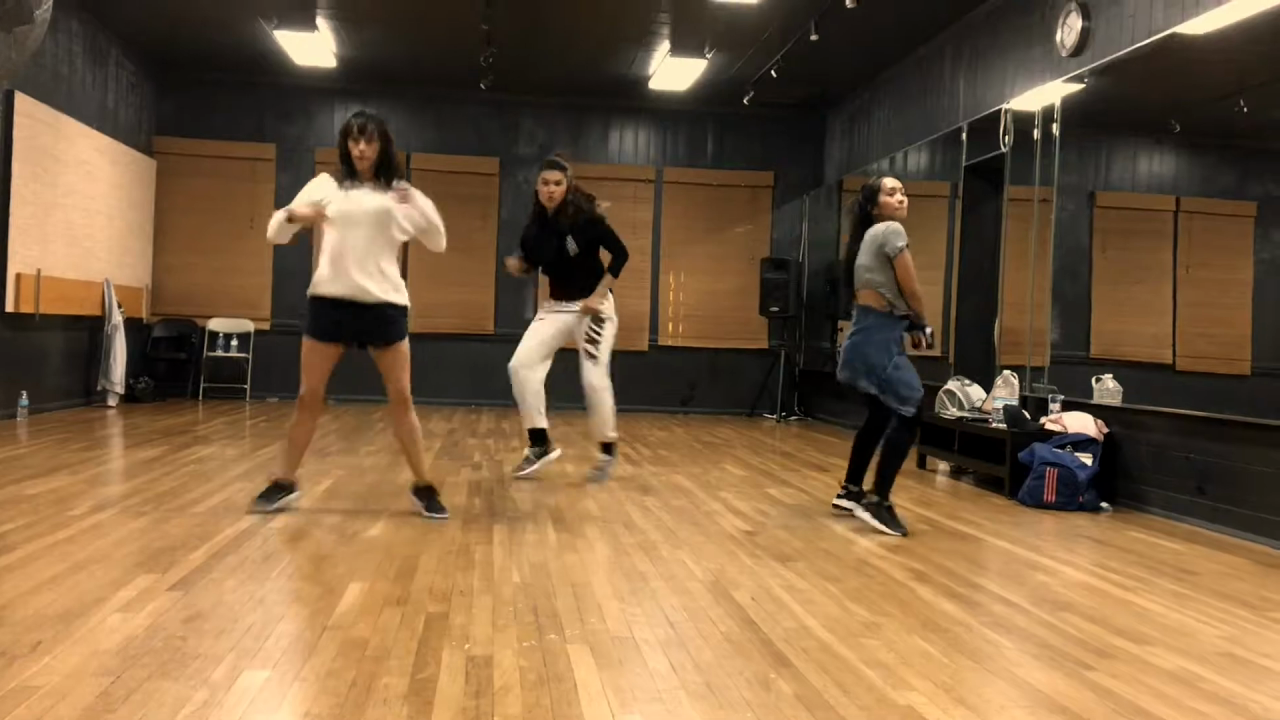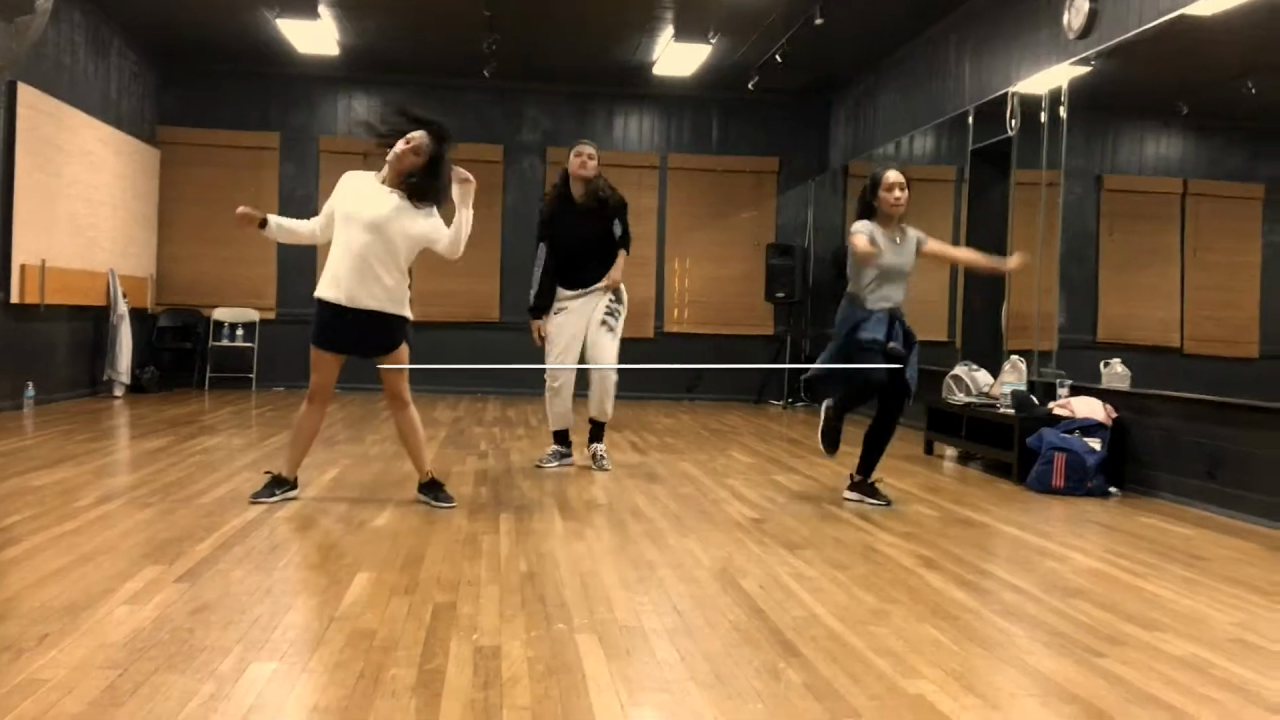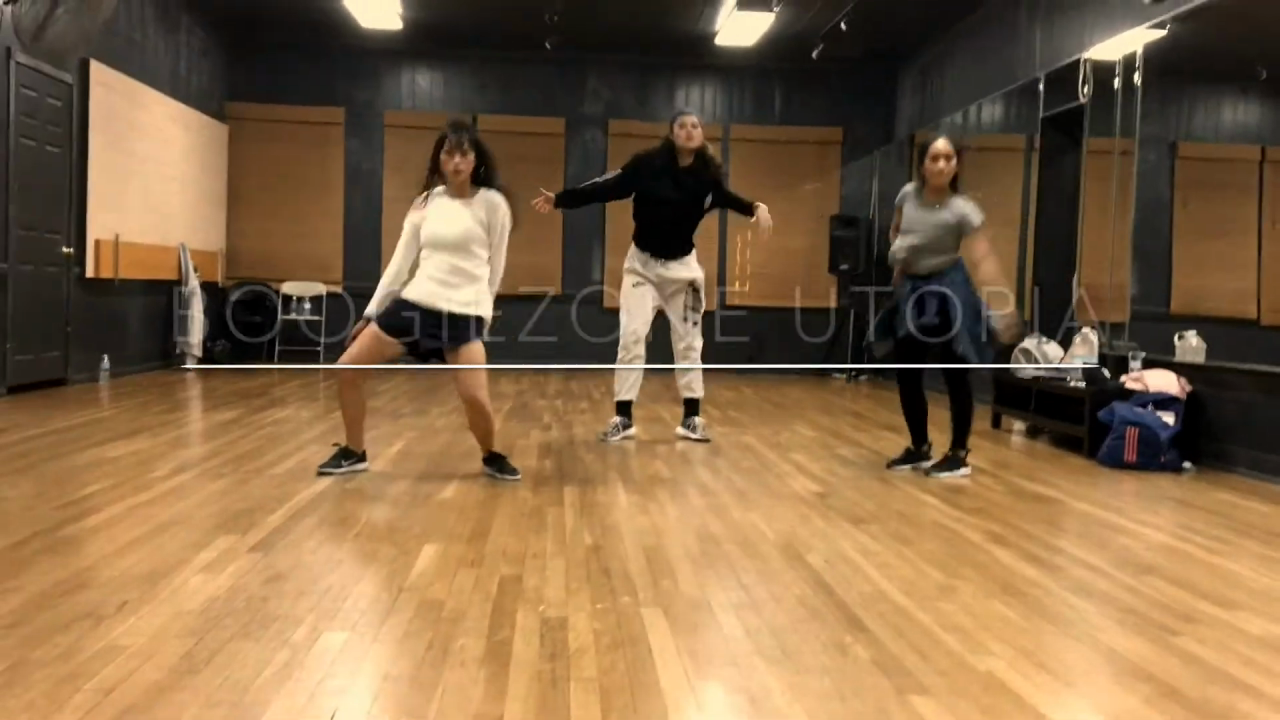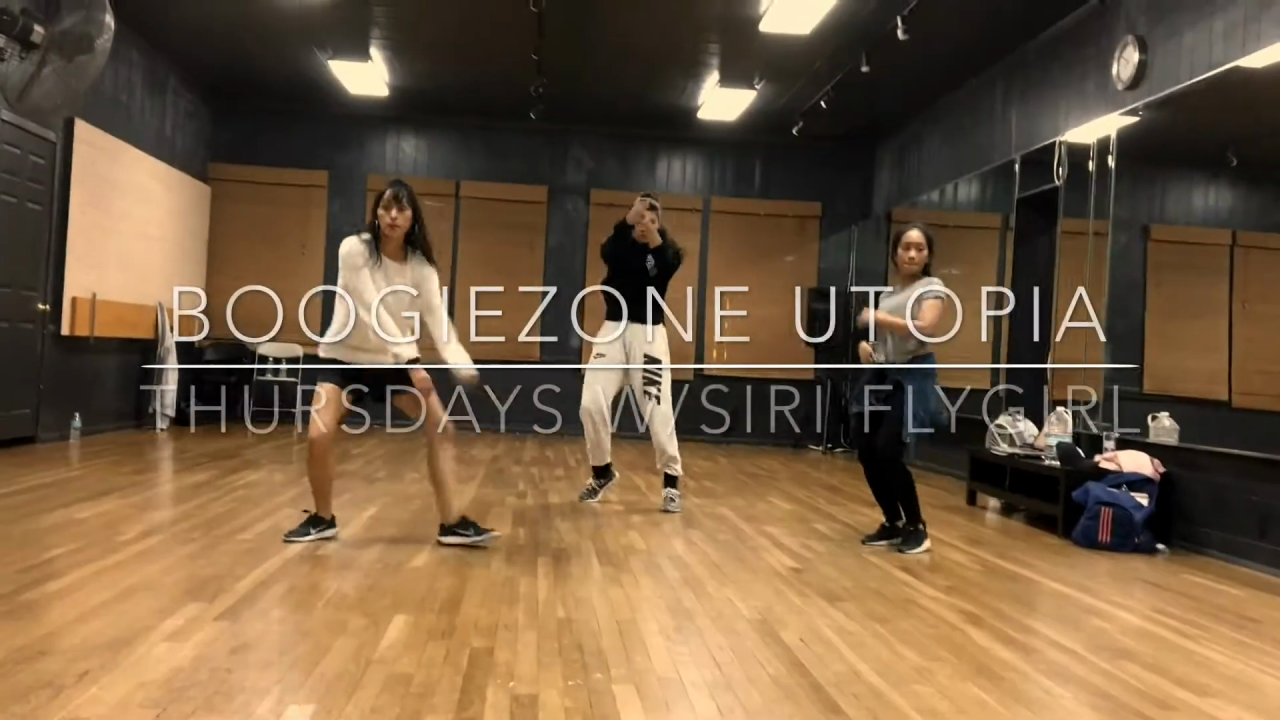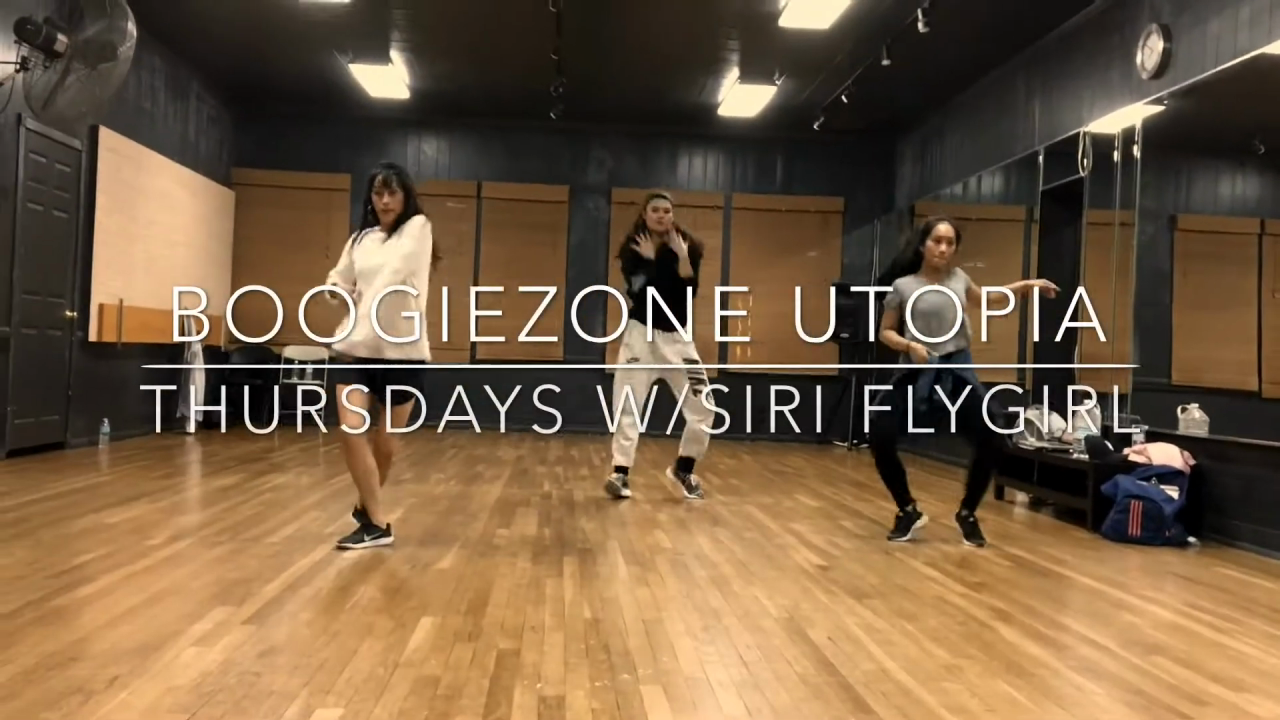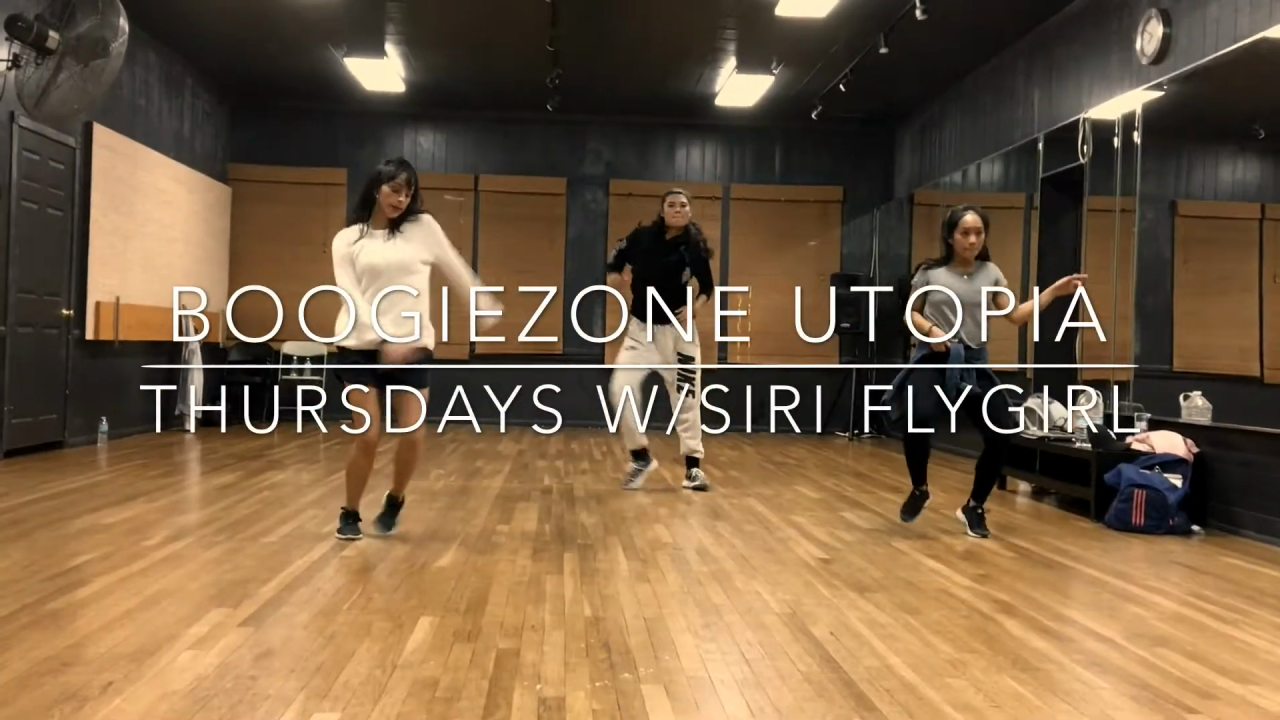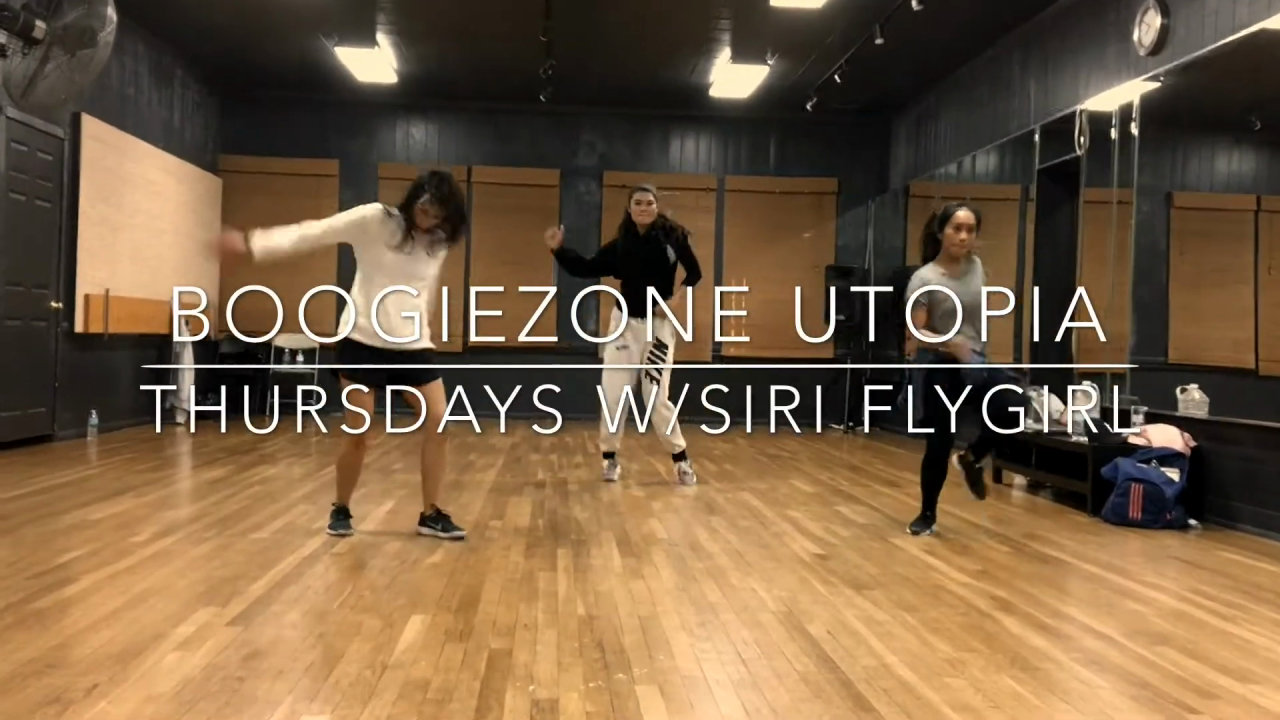
dt=0.5s
person 1, frame 1
left shoulder: (400, 193)
right shoulder: (325, 186)
left elbow: (437, 243)
right elbow: (275, 233)
left wrist: (424, 208)
right wrist: (294, 215)
left hip: (385, 303)
right hip: (330, 300)
left knee: (401, 399)
right knee: (309, 398)
left ankle: (423, 486)
right ankle: (284, 482)
person 1, frame 2
left shoulder: (419, 207)
right shoulder: (351, 182)
left elbow: (451, 248)
right elbow: (318, 231)
left wrist: (465, 200)
right wrist: (264, 222)
left hip: (385, 310)
right hip: (335, 303)
left knee: (399, 398)
right knee: (317, 394)
left ankle: (427, 482)
right ankle: (285, 479)
person 1, frame 3
left shoulder: (493, 204)
right shoulder: (424, 205)
left elbow: (494, 269)
right elbow: (401, 261)
left wrist: (482, 313)
right wrist: (372, 313)
left hip: (463, 313)
right hip: (413, 306)
left knee: (475, 399)
right knee: (346, 369)
left ankle: (492, 457)
right ankle: (353, 452)
person 1, frame 4
left shoulder: (423, 270)
right shoulder: (354, 249)
left elbow: (438, 322)
right elbow: (371, 312)
left wrist: (461, 364)
right wrist: (408, 364)
left hip: (399, 360)
right hip: (343, 358)
left knee: (441, 429)
right knee: (318, 436)
left ankle: (451, 523)
right ankle: (322, 518)
person 1, frame 5
left shoulder: (417, 227)
right shoulder: (359, 240)
left elbow: (395, 282)
right elbow: (338, 285)
left wrist: (358, 330)
right wrist: (346, 292)
left hip: (404, 353)
right hip: (356, 351)
left knee: (385, 443)
right knee: (352, 431)
left ankle: (366, 509)
right ankle: (377, 523)
person 1, frame 6
left shoulder: (422, 228)
right shoulder: (347, 240)
left elbow: (456, 270)
right elbow: (351, 299)
left wrist: (484, 307)
right wrist: (384, 339)
left hip: (411, 347)
right hip: (360, 347)
left knee: (412, 437)
right knee: (366, 437)
left ankle: (394, 499)
right ankle: (350, 514)
person 1, frame 7
left shoulder: (437, 245)
right shoulder: (375, 220)
right elbow: (314, 232)
right wrist: (255, 244)
left hip: (415, 348)
right hip: (364, 344)
left knee: (436, 428)
right knee: (357, 435)
left ankle: (431, 515)
right ankle: (340, 510)
person 2, frame 1
left shoulder: (872, 239)
right shoulder: (889, 231)
right elbow: (912, 291)
left wrist: (913, 324)
right wrist: (921, 322)
left hip: (878, 333)
right hip: (879, 334)
left knee: (881, 418)
right knee: (908, 418)
left ankle: (851, 490)
right ankle: (878, 502)
person 2, frame 2
left shoulder: (912, 237)
right shoulder: (863, 230)
left elbow: (953, 254)
right elbow: (860, 246)
left wrist: (1001, 264)
right wrist: (863, 248)
left hip: (889, 325)
right hip: (860, 321)
left knee: (894, 405)
right knee: (873, 380)
left ankle: (861, 481)
right ankle: (834, 410)
person 2, frame 3
left shoulder: (965, 210)
right shoulder: (909, 194)
left elbow: (985, 260)
right wrist: (897, 265)
left hip: (946, 294)
right hip: (910, 292)
left knee: (956, 375)
right knee: (906, 376)
left ankle: (958, 454)
right ankle: (919, 448)
person 2, frame 4
left shoulder: (931, 287)
right shoulder: (887, 293)
left elbow: (925, 327)
left wrist: (879, 317)
right wrist: (864, 344)
left hip: (913, 377)
right hip: (882, 377)
left knee: (888, 453)
right knee: (867, 453)
left ankle: (916, 526)
right ankle: (894, 523)
person 2, frame 5
left shoulder: (957, 277)
right shoulder: (903, 286)
left elbow: (982, 300)
right elbow: (886, 331)
left wrist: (1025, 286)
right wrist: (910, 346)
left hip: (958, 372)
right hip: (918, 374)
left knee: (989, 442)
right knee: (880, 440)
left ankle: (967, 515)
right ankle: (908, 512)
person 2, frame 6
left shoulder: (990, 273)
right shoulder: (929, 273)
left elbow: (1016, 315)
right elbow: (911, 312)
left wrist: (1055, 290)
right wrist: (930, 329)
left hip: (974, 363)
right hip: (933, 360)
left knee: (1000, 438)
right knee: (914, 425)
left ankle: (974, 507)
right ankle: (919, 490)
person 2, frame 7
left shoulder: (976, 266)
right shoulder: (924, 280)
right elbow: (914, 337)
right wrist: (948, 344)
left hip: (975, 361)
right hip: (939, 366)
left knee: (1010, 410)
right knee: (939, 444)
left ankle: (970, 458)
right ankle: (928, 513)
person 3, frame 1
left shoulder: (585, 216)
right shoulder: (537, 224)
left elbow: (620, 253)
right elbow: (532, 259)
left wrist: (600, 292)
right wrist: (518, 263)
left hip: (591, 309)
right hip: (556, 307)
left knee: (594, 382)
right knee: (521, 365)
left ankle: (607, 452)
right ankle: (540, 443)
person 3, frame 2
left shoulder: (610, 201)
right shoulder: (553, 208)
left elbow: (624, 239)
right elbow: (545, 260)
left wrist: (618, 268)
right wrist: (538, 311)
left hip: (604, 292)
right hip: (565, 296)
left knee: (603, 363)
right knee: (557, 373)
left ankle: (597, 440)
right ankle: (561, 445)
person 3, frame 3
left shoulder: (709, 175)
right shoulder: (648, 164)
left elbow: (728, 200)
right elbow: (610, 185)
left wrist: (756, 208)
right wrist: (561, 198)
left hip: (682, 266)
right hip: (641, 262)
left knee: (688, 341)
right knee: (631, 337)
left ankle: (691, 417)
right ankle: (622, 417)
person 3, frame 4
left shoulder: (668, 253)
right shoulder: (620, 245)
left elbow: (663, 267)
right elbow: (607, 252)
left wrist: (651, 233)
right wrist: (627, 222)
left hip: (648, 333)
right hip: (613, 331)
left knee: (658, 411)
right knee: (591, 405)
left ankle: (671, 485)
right ankle: (602, 473)
person 3, frame 5
left shoulder: (688, 247)
right shoulder: (634, 249)
left elbow: (692, 289)
right elbow: (632, 291)
left wrist: (682, 259)
right wrist: (647, 258)
left hip: (677, 336)
right hip: (641, 334)
left knee: (702, 405)
right knee: (628, 405)
left ankle: (684, 469)
right ankle: (621, 475)
person 3, frame 6
left shoulder: (695, 249)
right shoulder: (642, 237)
left elbow: (707, 287)
right elbow: (619, 252)
left wrist: (696, 306)
right wrist: (613, 273)
left hip: (678, 330)
right hip: (641, 329)
left knee: (687, 400)
right knee: (621, 388)
left ankle: (693, 467)
right ankle: (640, 458)
person 3, frame 7
left shoulder: (672, 235)
right shoulder: (618, 245)
left elbow: (694, 272)
right elbow: (585, 268)
left wrist: (677, 300)
right wrist: (558, 249)
left hip: (659, 323)
right hip: (625, 322)
left knee: (657, 394)
right knee: (614, 394)
left ankle: (680, 458)
right ankle: (610, 458)
